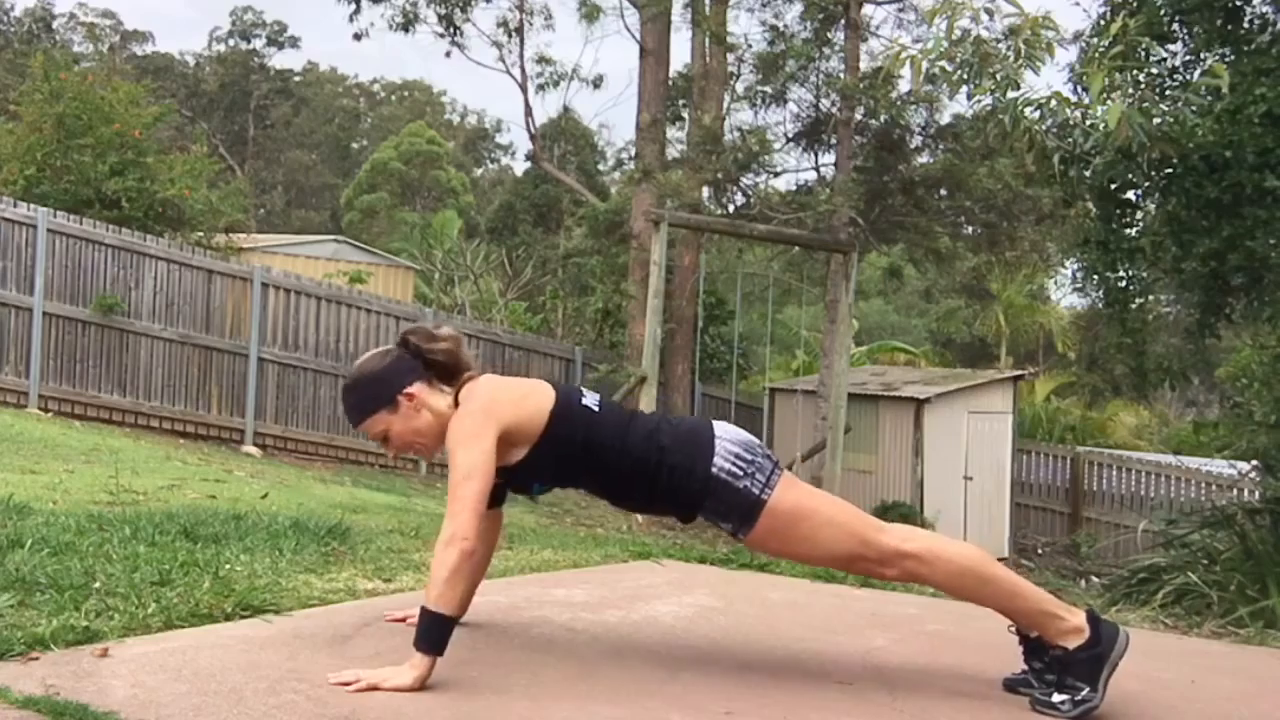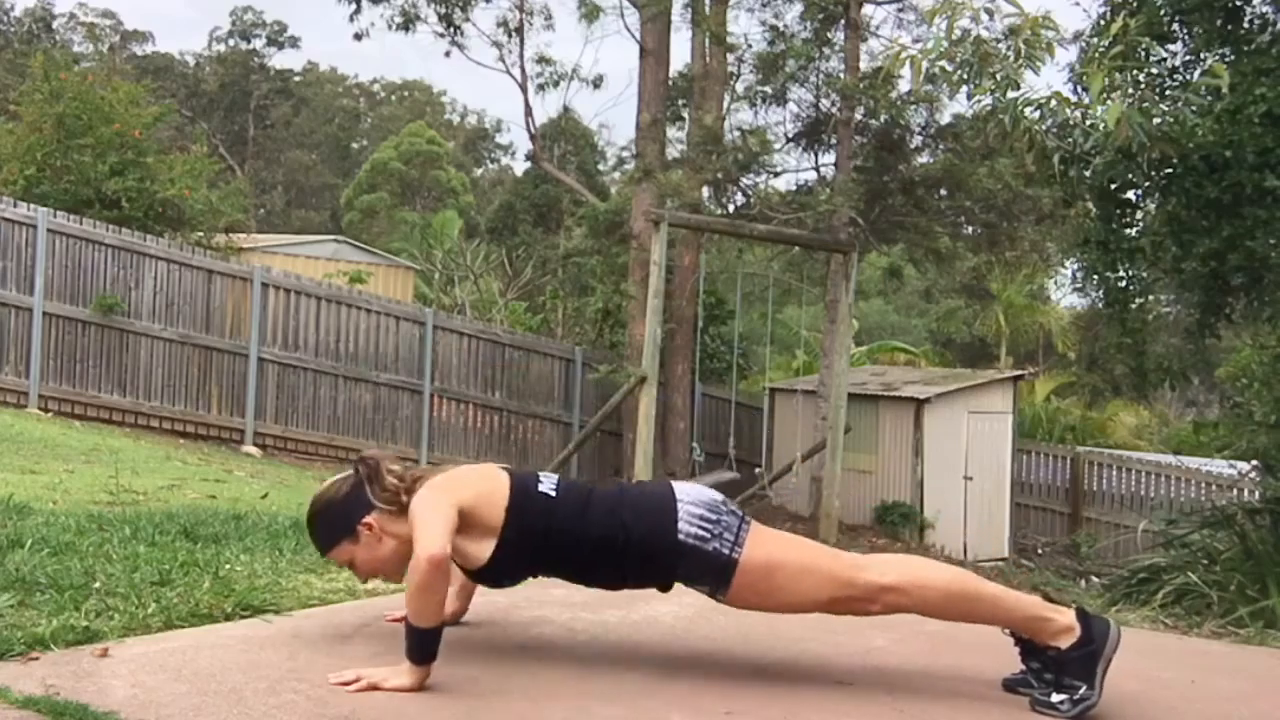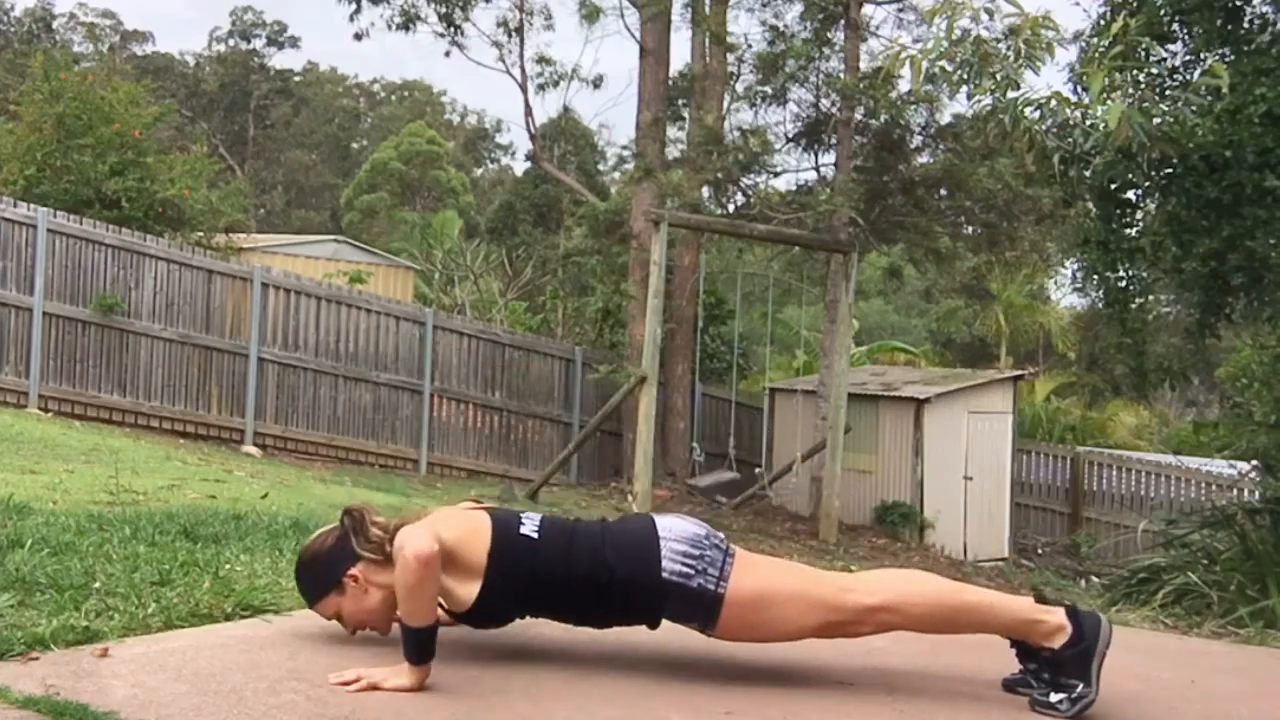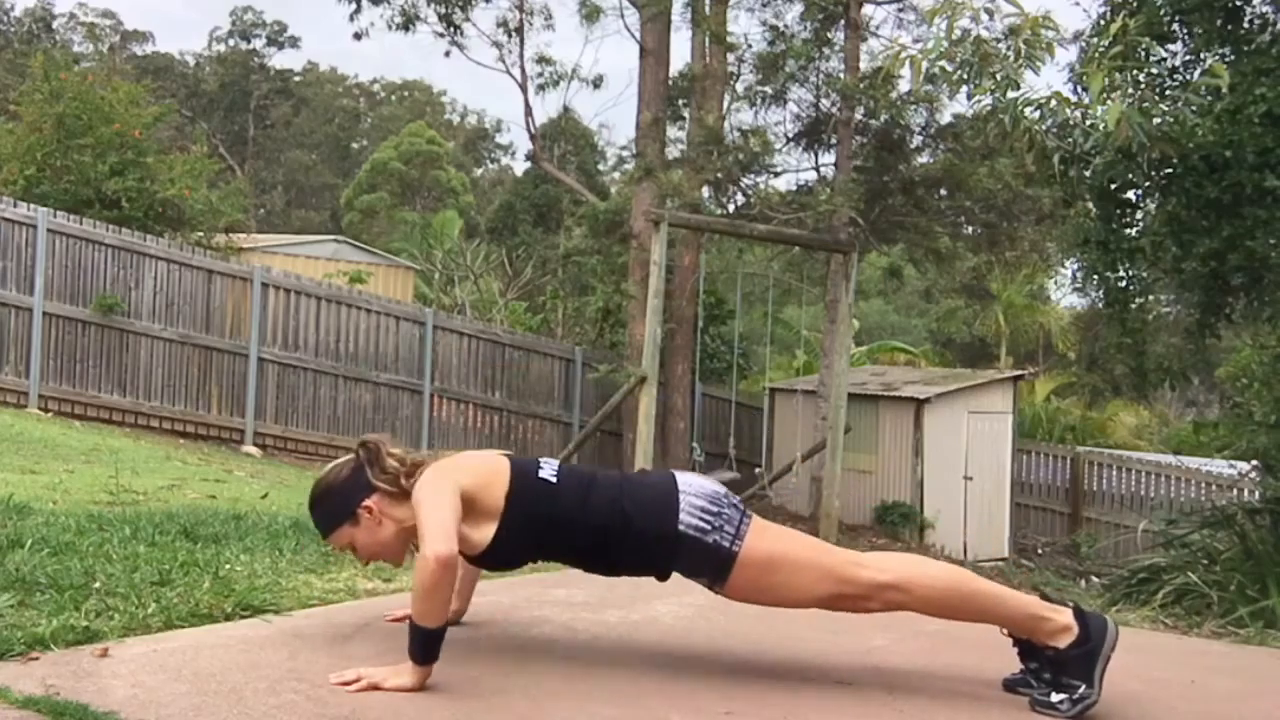
dt=0.3s
person 1, frame 1
left shoulder: (475, 409)
right shoulder: (480, 415)
left elbow: (460, 537)
right elbow: (485, 527)
right wrist: (446, 607)
left hip: (710, 467)
right hip: (696, 470)
left knee: (886, 550)
right knee: (872, 553)
left ankle: (1076, 634)
right ankle: (1050, 643)
person 1, frame 2
left shoulder: (431, 499)
right shoulder: (452, 499)
left elbow: (431, 561)
right wrist: (440, 611)
left hip: (677, 531)
right hip: (666, 521)
left knee: (865, 585)
right knee: (858, 580)
left ankle: (1067, 630)
right ankle: (1044, 631)
person 1, frame 3
left shoulder: (416, 543)
right shoulder: (441, 542)
left elbow: (415, 567)
right wrist: (446, 614)
left hip: (663, 567)
right hip: (651, 557)
left knee: (855, 604)
right knee: (846, 598)
left ankle: (1060, 628)
right ankle: (1035, 617)
person 1, frame 4
left shoulder: (434, 487)
right shoulder: (451, 483)
left elbow: (437, 558)
right wrist: (444, 607)
left hip: (676, 520)
right hip: (663, 511)
left knee: (863, 582)
right knee: (854, 581)
left ankle: (1064, 629)
right ankle: (1042, 624)
